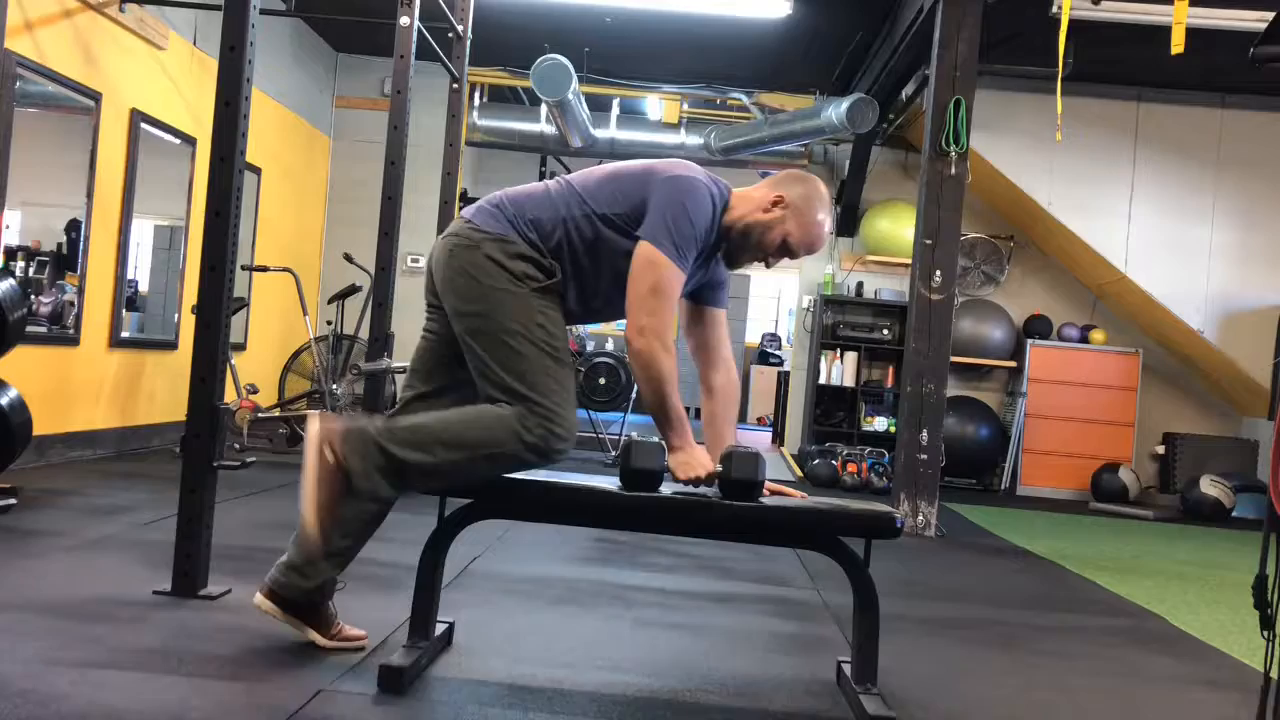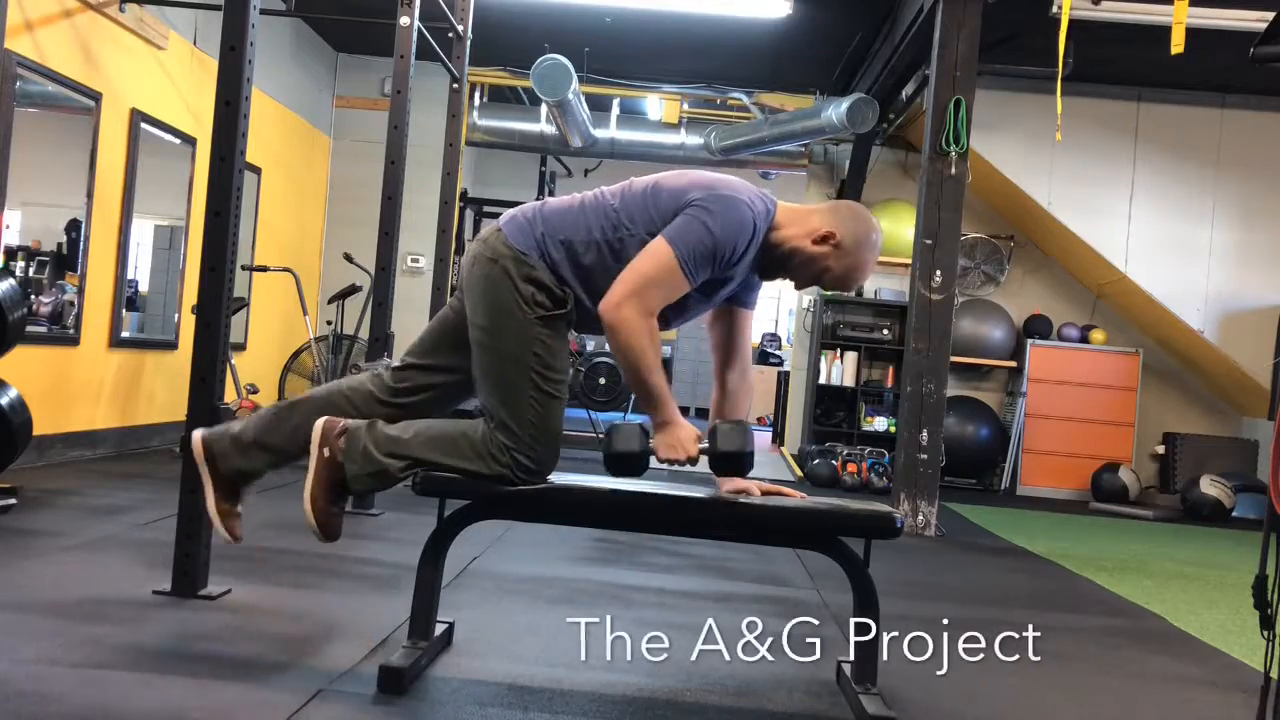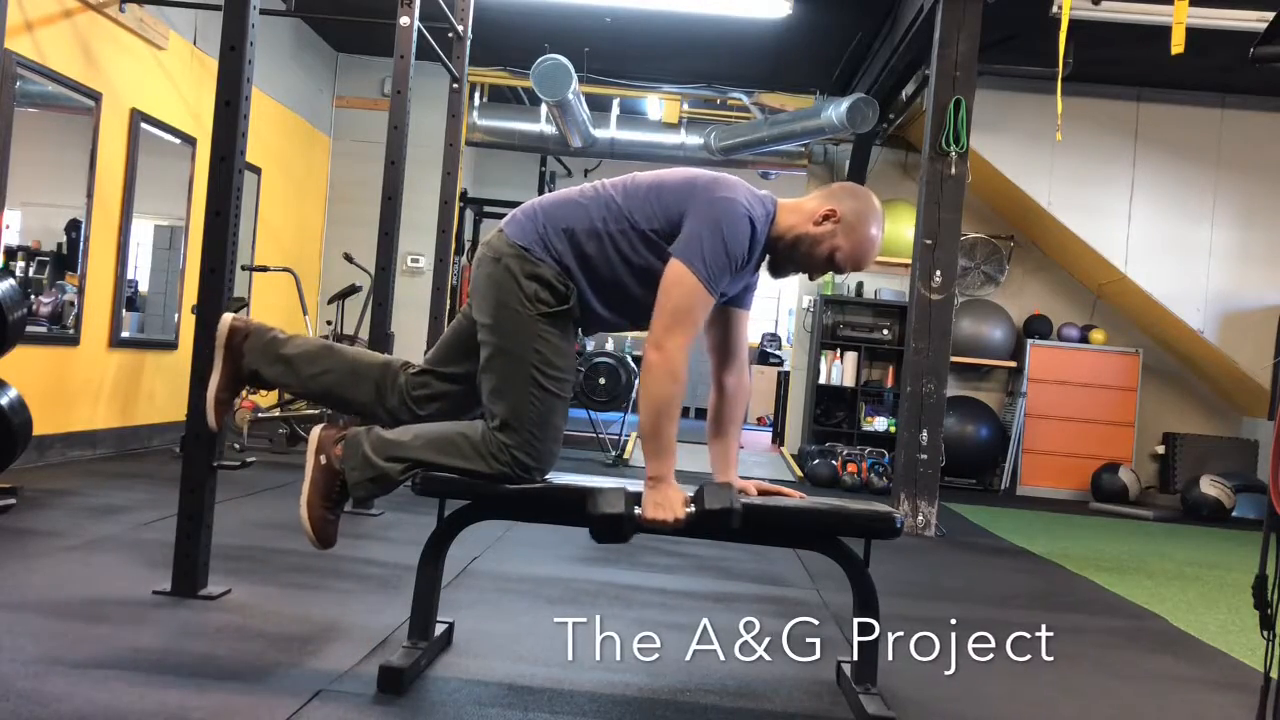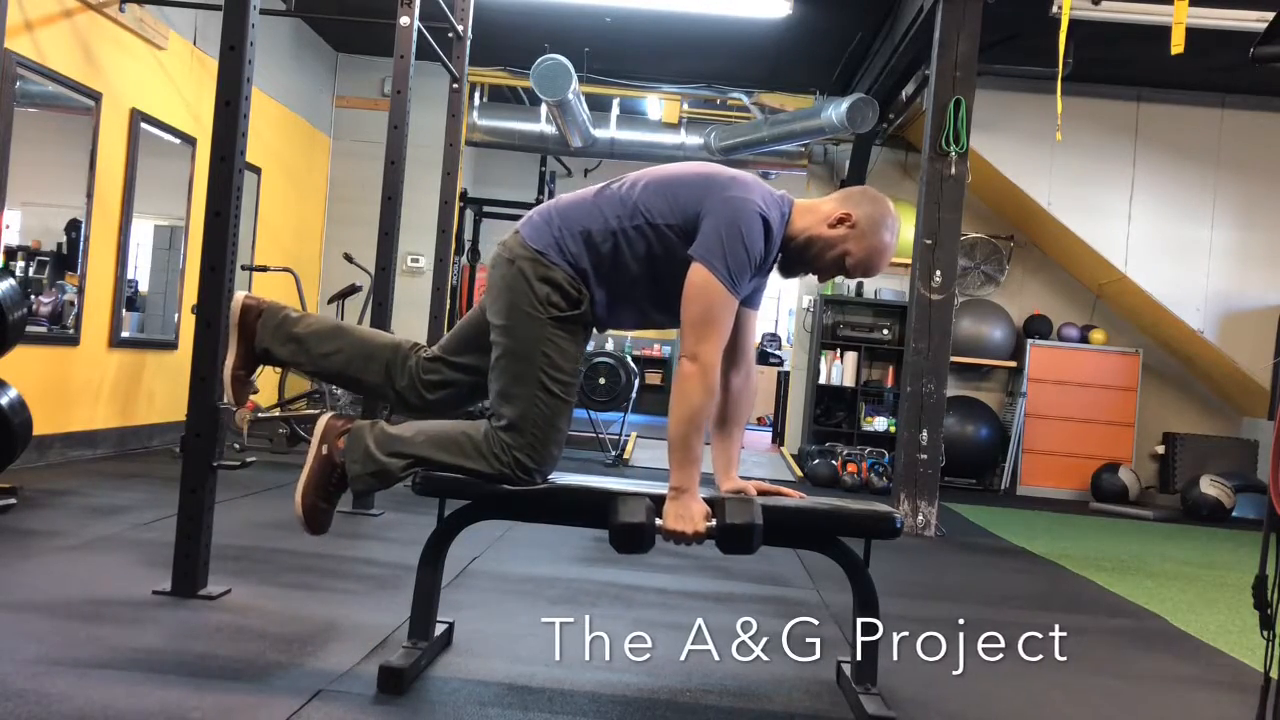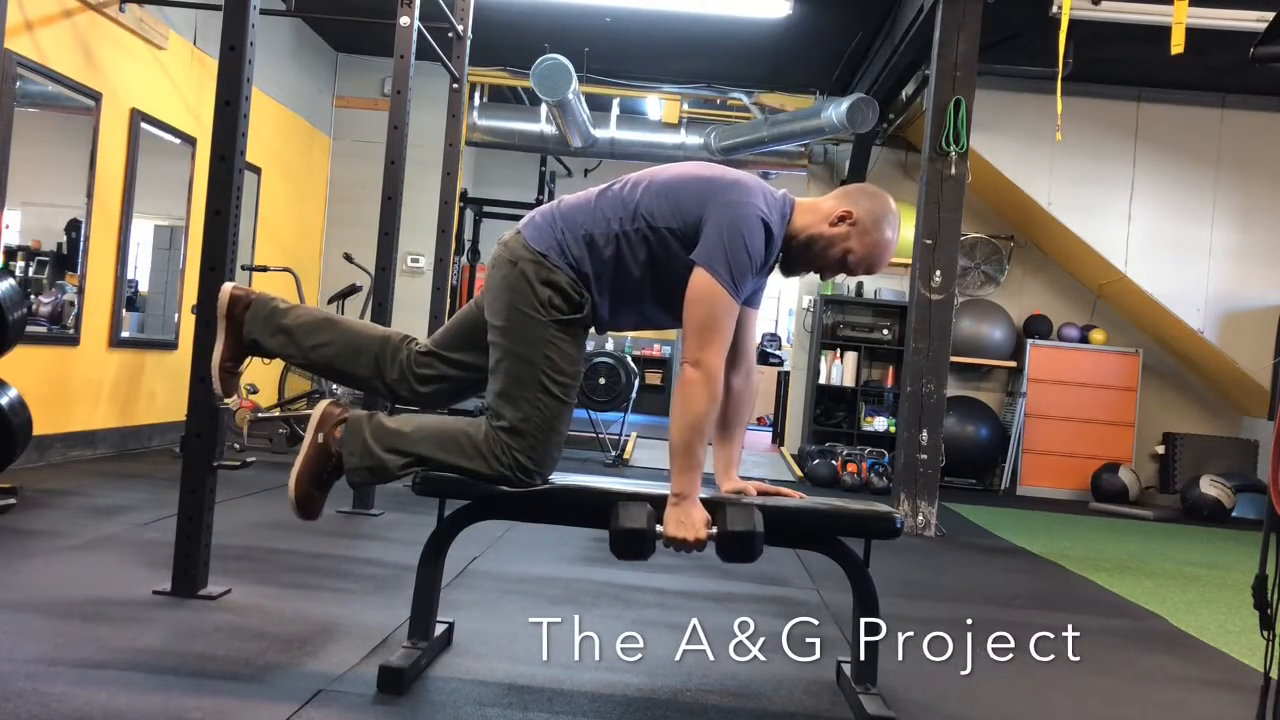
dt=1s
person 1, frame 1
left shoulder: (711, 248)
right shoulder: (692, 197)
left elbow: (717, 368)
right elbow: (646, 334)
left wrist: (720, 464)
right wrist: (681, 447)
left hip: (475, 261)
right hip: (494, 252)
left knee: (415, 432)
right knee: (543, 429)
left ankle: (296, 586)
right ankle: (351, 447)
person 1, frame 2
left shoulder: (751, 250)
right shoulder: (732, 219)
left elbow: (734, 369)
right elbow: (623, 309)
left wrist: (730, 470)
right wrist: (667, 423)
left hip: (512, 272)
right hip: (521, 268)
left knee: (401, 392)
right knee: (524, 453)
left ankle: (231, 451)
right ankle: (350, 451)
person 1, frame 3
left shoulder: (751, 244)
right shoulder: (731, 218)
left elbow: (731, 369)
right elbow: (665, 349)
left wrist: (726, 472)
right wrist: (659, 481)
left hip: (529, 274)
right hip: (531, 266)
left knee: (417, 399)
right knee: (522, 451)
left ankle: (253, 349)
right ankle: (347, 456)
person 1, frame 4
left shoulder: (762, 239)
right shoulder: (744, 218)
left elbow: (737, 367)
right elbow: (698, 361)
left wrist: (727, 474)
right wrist: (682, 493)
left hip: (543, 276)
right hip: (547, 270)
left knee: (423, 384)
right knee: (523, 452)
left ankle: (265, 326)
right ankle: (352, 448)
person 1, frame 5
left shoulder: (763, 237)
right shoulder: (746, 222)
left elbow: (737, 367)
right elbow: (700, 366)
left wrist: (729, 474)
right wrist: (683, 498)
left hip: (541, 273)
right hip: (547, 271)
left knee: (416, 375)
right knee: (521, 454)
left ankle: (252, 316)
right ankle: (349, 439)
